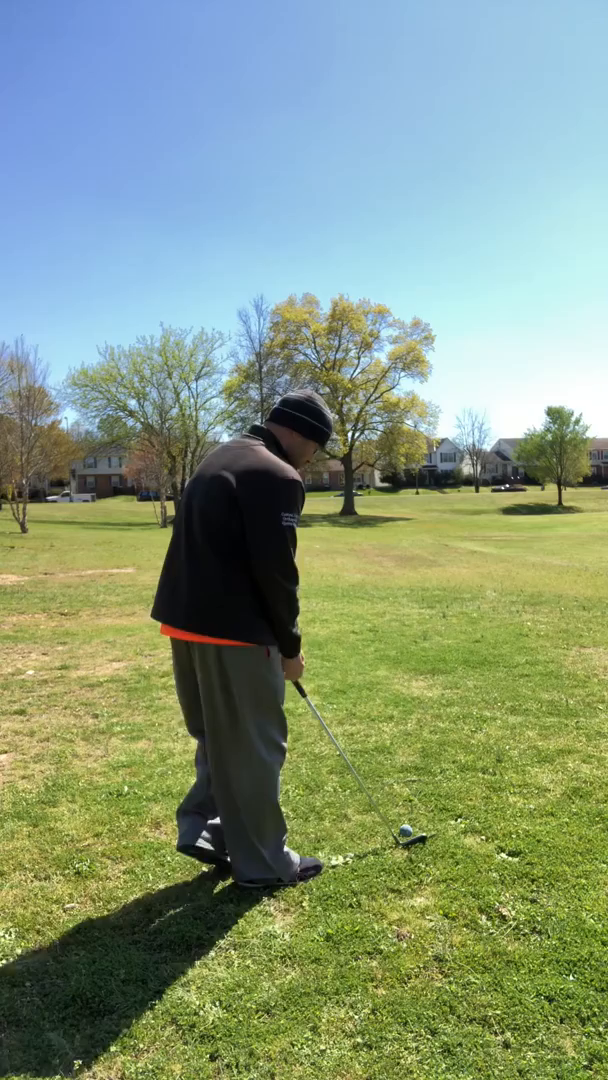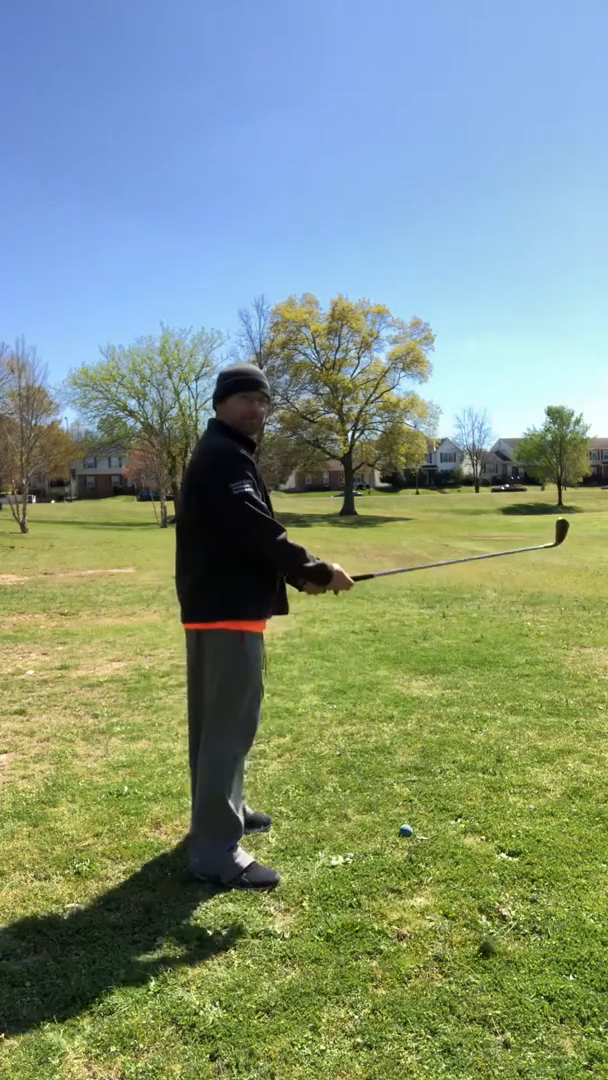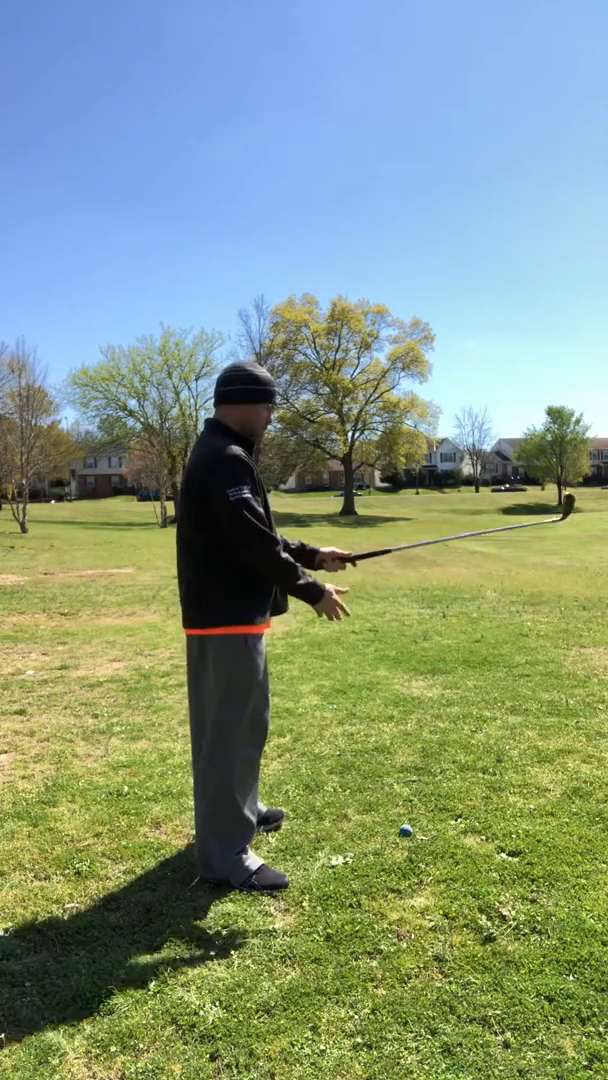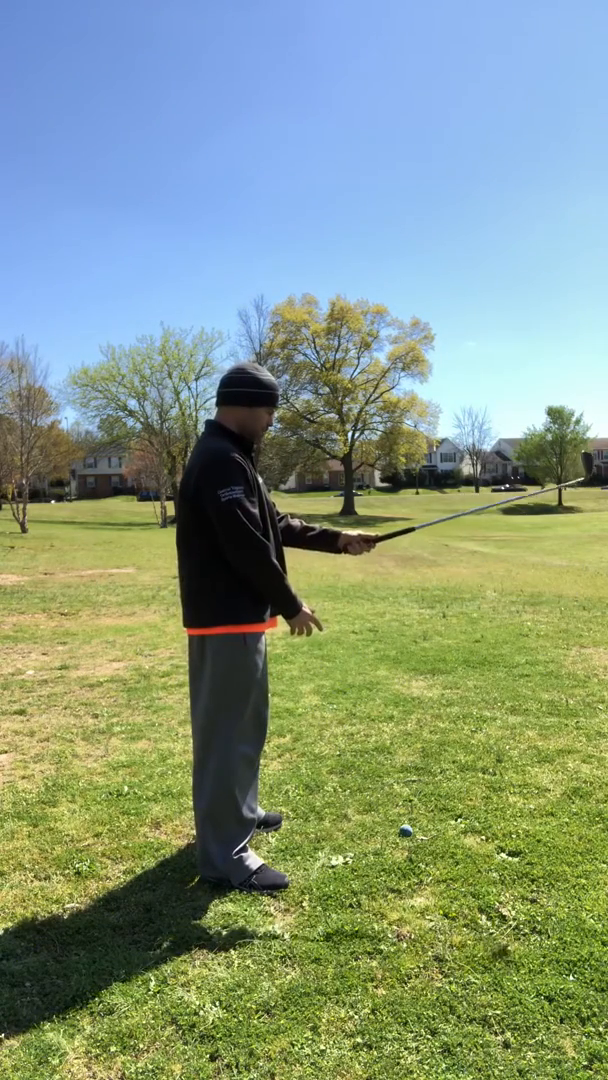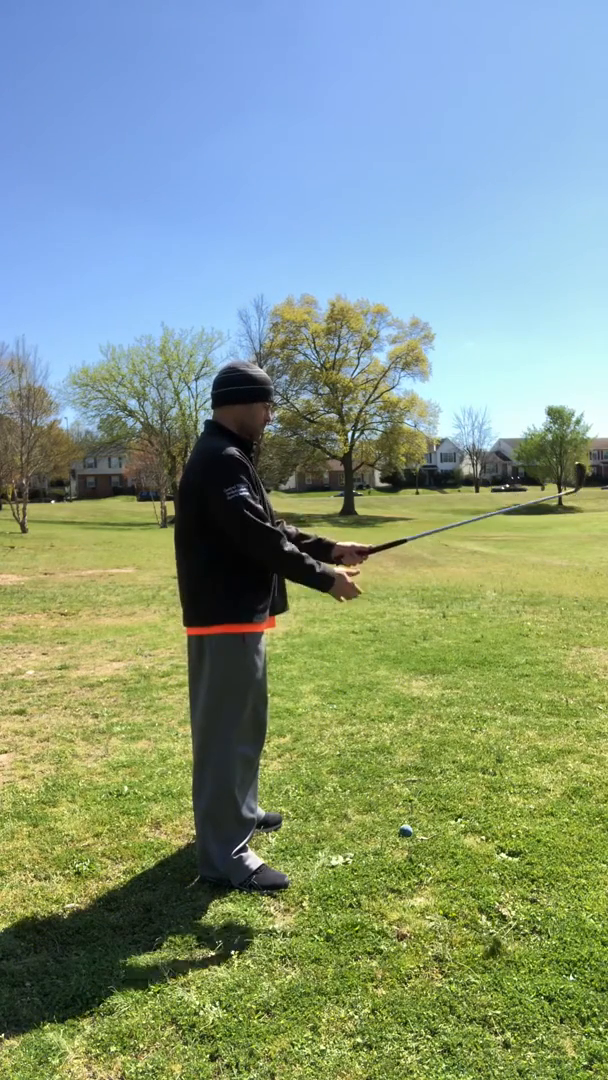
dt=1s
person 1, frame 1
left shoulder: (220, 458)
right shoulder: (279, 478)
right elbow: (275, 569)
left wrist: (273, 633)
right wrist: (290, 644)
left hip: (181, 617)
right hip: (228, 626)
left knee: (217, 733)
right knee: (255, 743)
left ankle: (200, 825)
right ankle: (262, 860)
person 1, frame 2
left shoulder: (224, 454)
right shoulder: (225, 456)
left elbow: (248, 536)
right elbow: (259, 532)
left wrist: (299, 574)
right wrist: (317, 570)
left hip: (224, 605)
right hip: (225, 610)
left knee: (229, 720)
right knee: (227, 726)
left ankle: (223, 811)
right ankle: (216, 852)
person 1, frame 3
left shoulder: (220, 454)
right shoulder: (227, 460)
left elbow: (255, 536)
right elbow: (254, 544)
left wrist: (311, 555)
right wrist: (311, 589)
left hip: (226, 609)
right hip: (229, 615)
left knee: (239, 724)
right knee: (232, 729)
left ankle: (241, 810)
right ankle: (225, 854)
person 1, frame 4
left shoulder: (229, 457)
right shoulder: (221, 461)
left elbow: (274, 525)
right elbow: (249, 547)
left wrist: (336, 539)
right wrist: (291, 605)
left hip: (236, 614)
right hip: (227, 619)
left knee: (241, 724)
right knee: (228, 730)
left ankle: (238, 813)
right ankle: (224, 854)
person 1, frame 5
left shoulder: (226, 456)
right shoulder: (222, 461)
left elbow: (263, 530)
right elbow: (259, 539)
left wrist: (329, 550)
right wrist: (325, 576)
left hip: (237, 611)
right hip: (226, 617)
left knee: (242, 723)
right knee: (226, 731)
left ankle: (238, 813)
right ankle: (224, 854)
